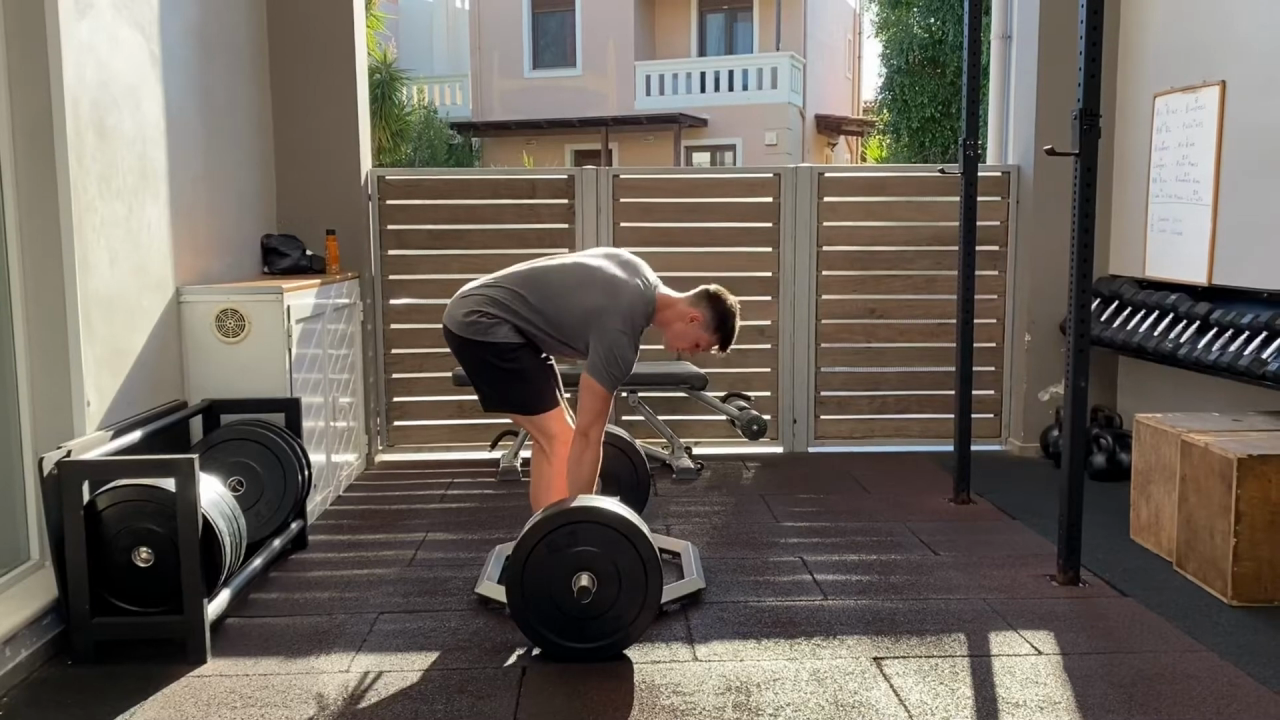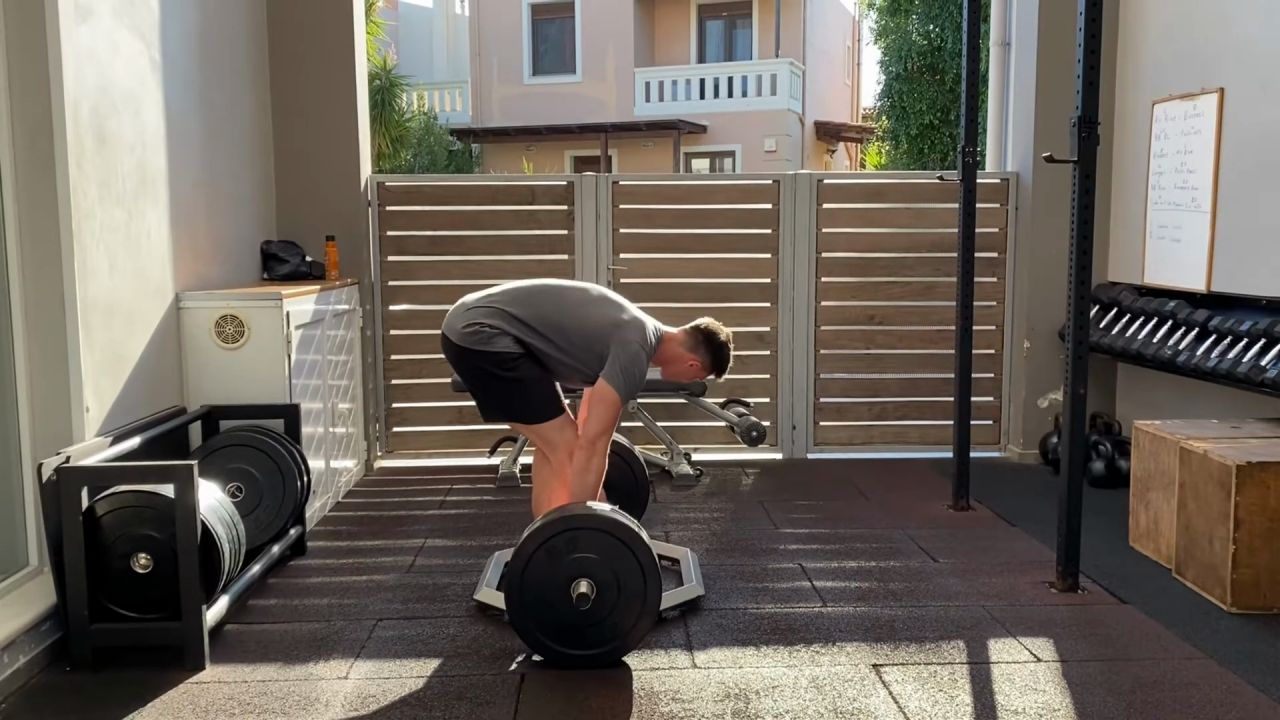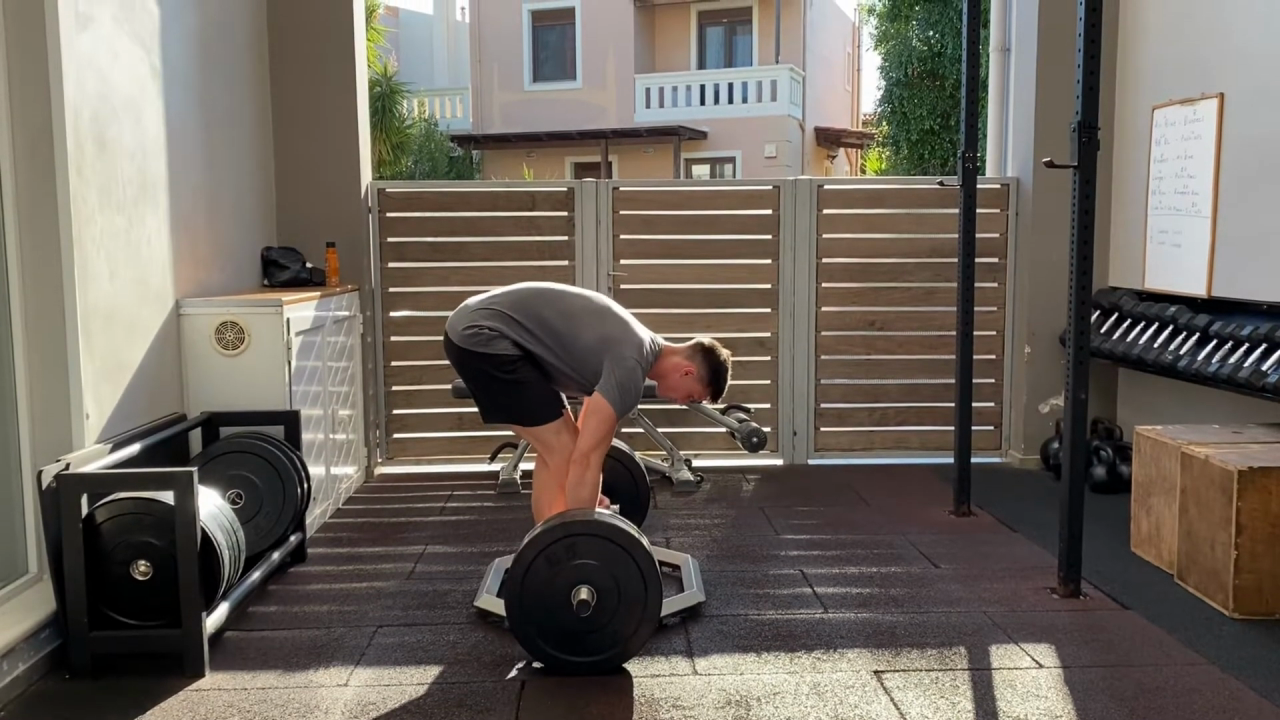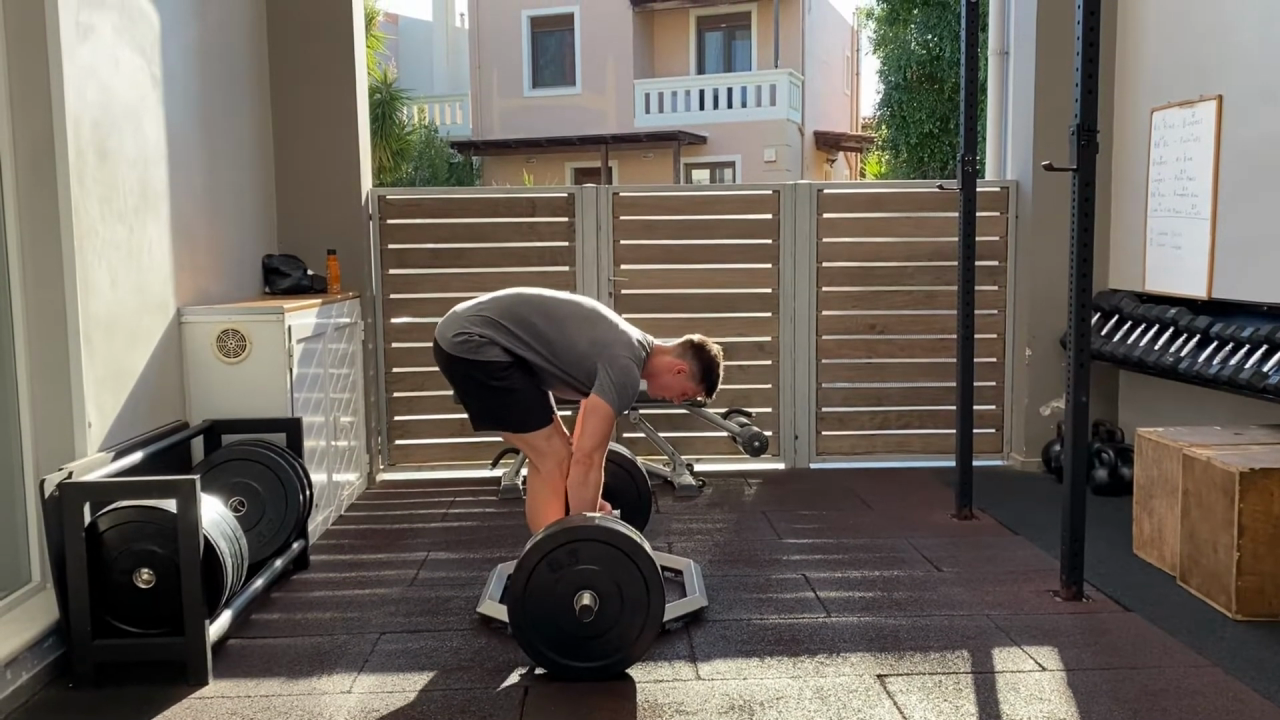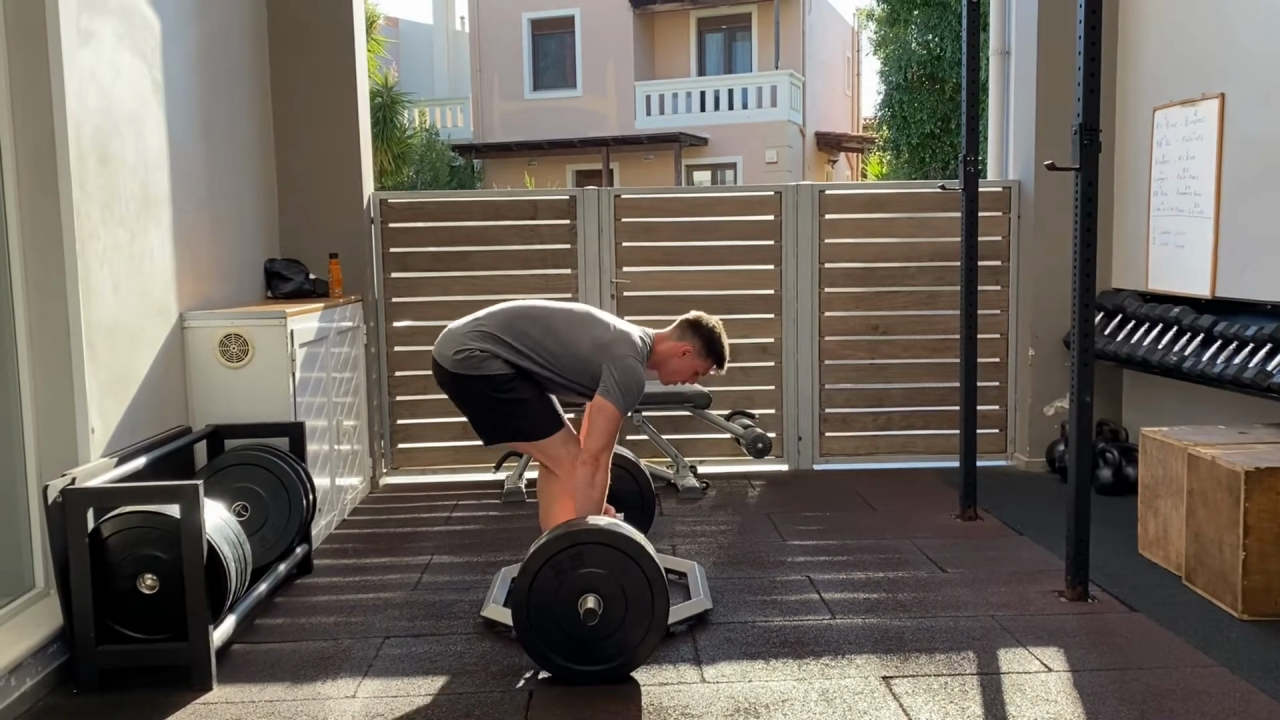
dt=1s
person 1, frame 1
left shoulder: (639, 276)
right shoulder: (619, 332)
right elbow: (587, 435)
left hip: (480, 315)
right hip: (481, 322)
left knee: (552, 436)
right knee: (559, 440)
person 1, frame 2
left shoulder: (634, 331)
right shoulder: (635, 351)
right elbow: (592, 444)
left wrist: (590, 490)
left hip: (474, 326)
right hip: (480, 333)
left knee: (556, 443)
right knee: (564, 448)
person 1, frame 3
left shoulder: (636, 347)
right shoulder: (630, 365)
right elbow: (585, 458)
left wrist: (587, 495)
left hip: (480, 329)
right hip: (481, 334)
left knee: (559, 446)
right knee: (561, 451)
person 1, frame 4
left shoulder: (627, 348)
right shoulder: (625, 368)
left elbow: (584, 444)
right elbow: (587, 458)
left wrist: (589, 503)
left hip: (472, 337)
right hip: (471, 342)
left knee: (552, 452)
right knee: (553, 457)
person 1, frame 5
left shoulder: (627, 344)
right shoulder: (629, 366)
right elbow: (593, 459)
left wrist: (593, 505)
left hip: (469, 351)
right hip: (470, 357)
left knee: (563, 457)
right knee: (567, 462)
